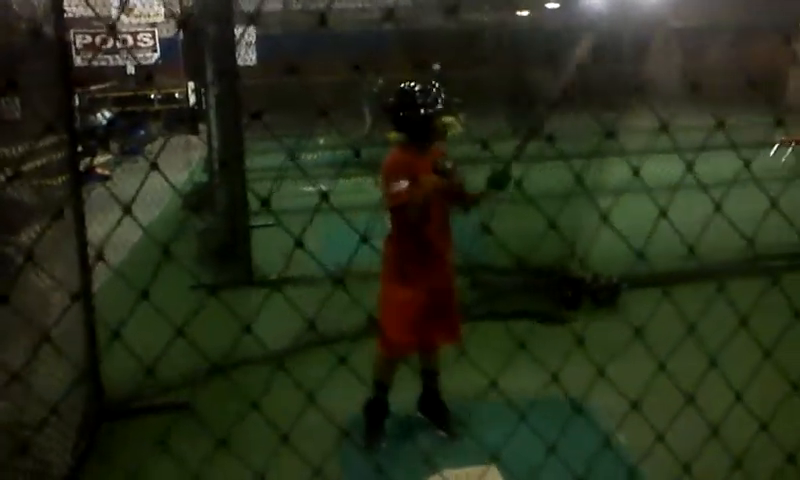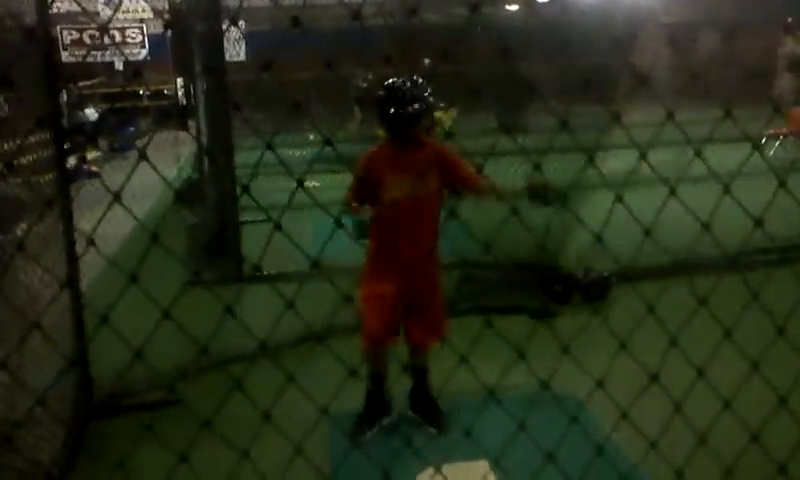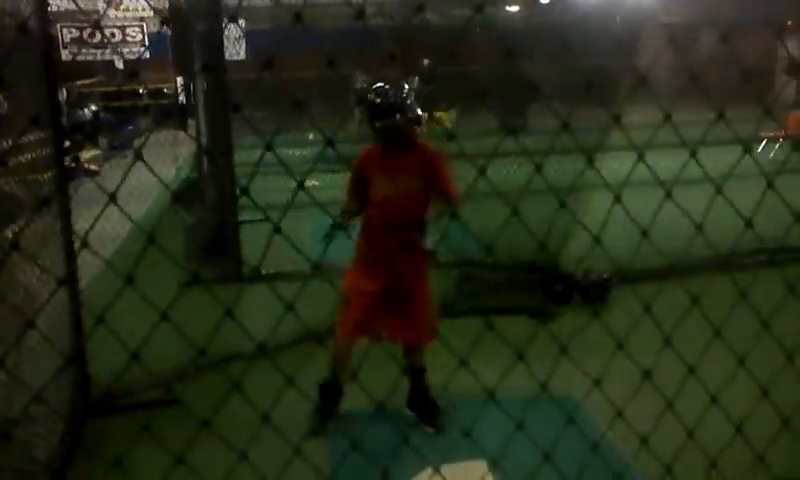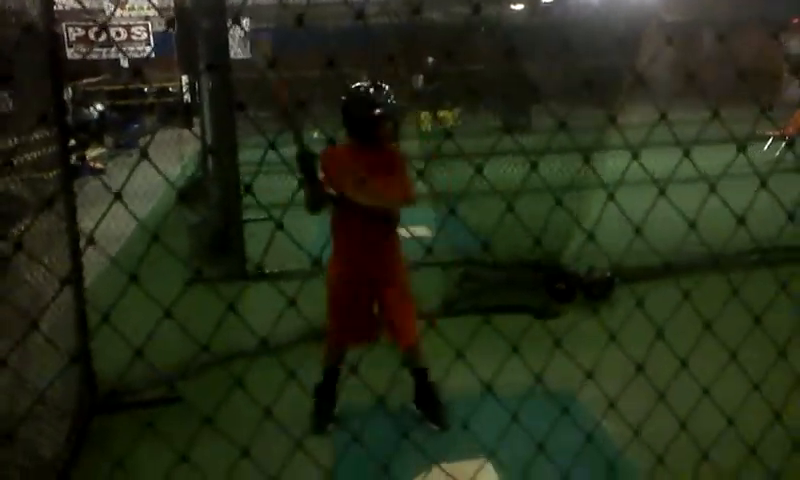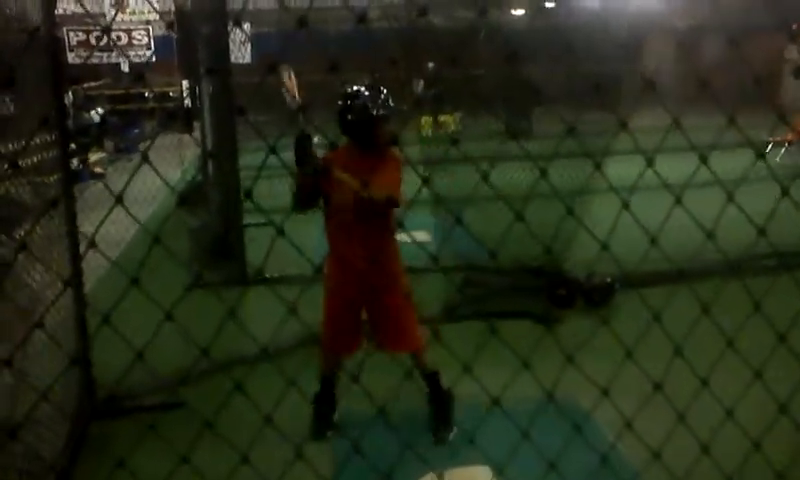
dt=0.3s
person 1, frame 1
left shoulder: (437, 156)
right shoulder: (398, 161)
left elbow: (457, 201)
right elbow: (409, 207)
left wrist: (483, 190)
right wrist: (438, 179)
left hip: (438, 261)
right hip: (405, 266)
left knee: (431, 334)
right knee: (396, 340)
left ankle: (430, 398)
right ankle: (377, 407)
person 1, frame 2
left shoulder: (436, 153)
right shoulder: (375, 159)
left elbow: (476, 184)
right elbow: (352, 200)
left wrist: (523, 191)
right wrist: (363, 213)
left hip: (424, 261)
right hip: (385, 263)
left knee: (421, 333)
right knee: (375, 335)
left ankle: (421, 395)
right ankle: (377, 400)
person 1, frame 3
left shoulder: (429, 157)
right shoulder: (368, 159)
left elbow: (450, 199)
right elbow: (356, 199)
left wrist: (420, 219)
right wrist: (343, 218)
left hip: (410, 258)
right hip: (371, 257)
left knee: (414, 329)
right knee: (348, 328)
left ankle: (419, 394)
right ankle: (331, 393)
person 1, frame 4
left shoulder: (393, 158)
right shoulder: (333, 158)
left elbow: (393, 206)
right elbow: (315, 205)
left wrist: (348, 197)
right wrist: (313, 184)
left hip: (386, 258)
right hip: (347, 259)
left knee: (405, 329)
right knee: (339, 331)
left ankle: (424, 391)
right ankle: (326, 394)
person 1, frame 5
left shoulder: (389, 159)
right shoulder: (330, 161)
left elbow: (382, 197)
right elbow: (300, 205)
left wrist: (335, 174)
right wrist: (304, 167)
left hip: (383, 264)
right hip: (343, 266)
left knee: (407, 333)
right knee: (335, 338)
left ankle: (438, 396)
right ankle: (326, 401)
